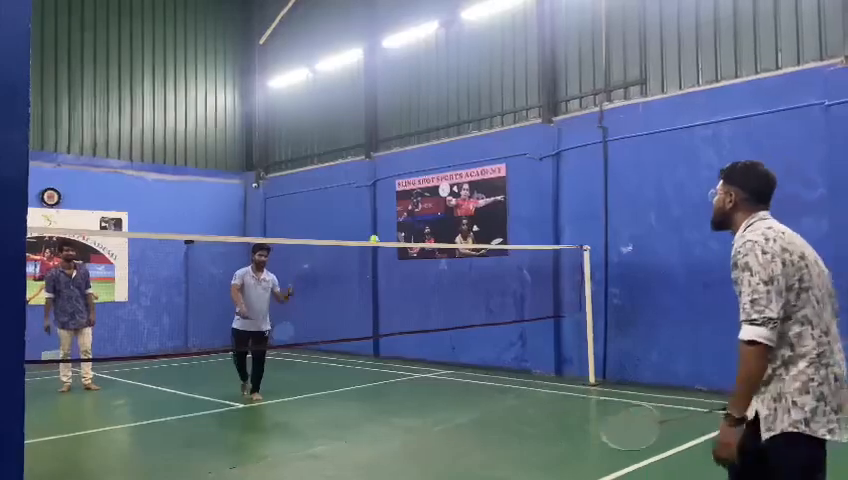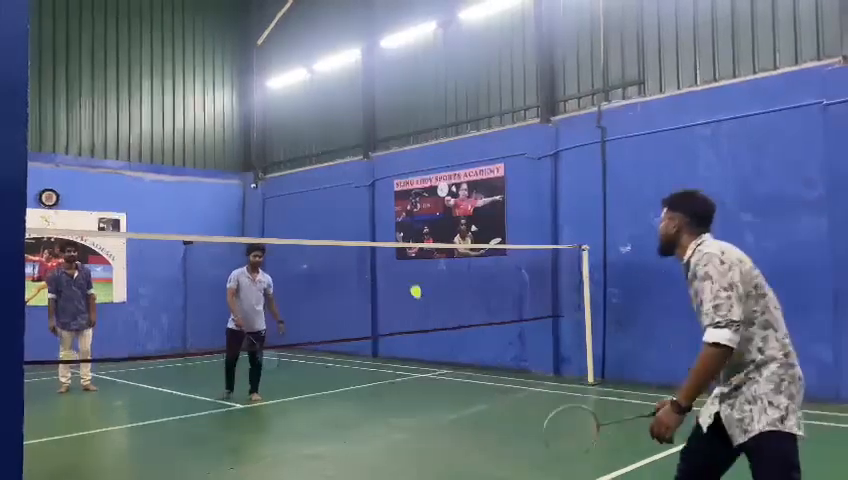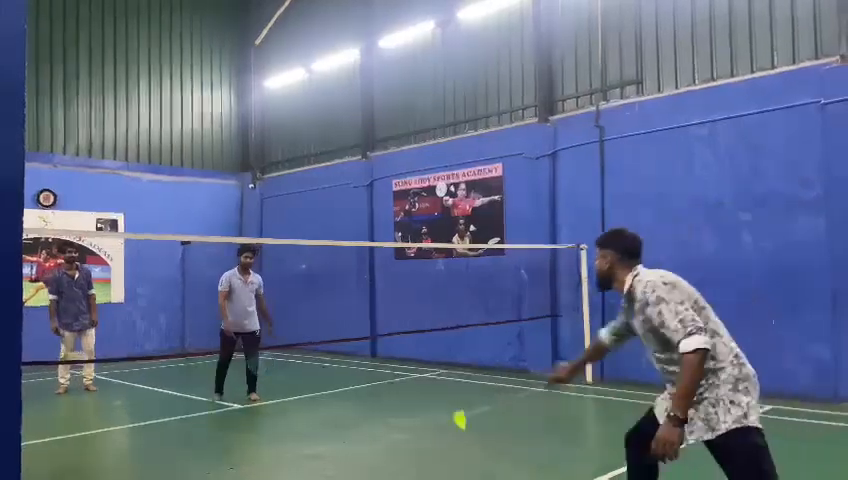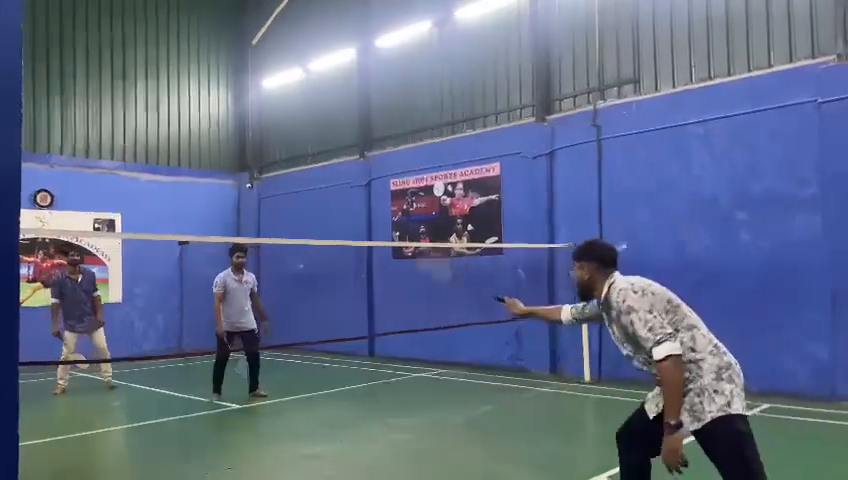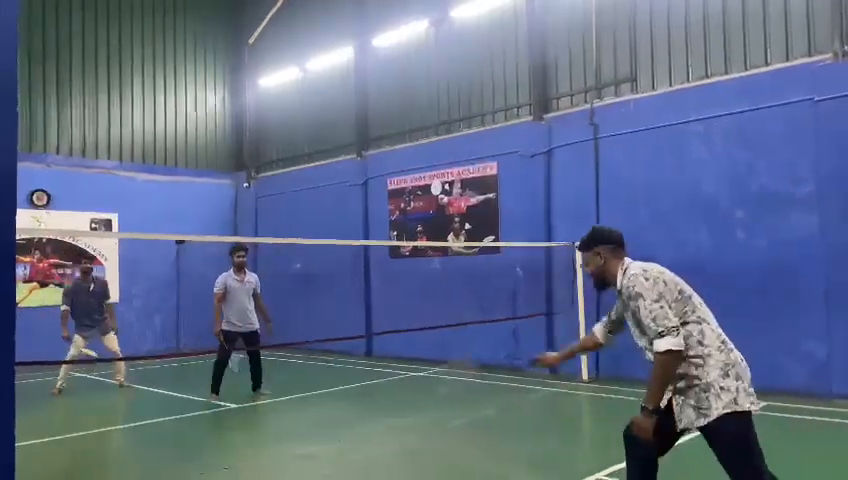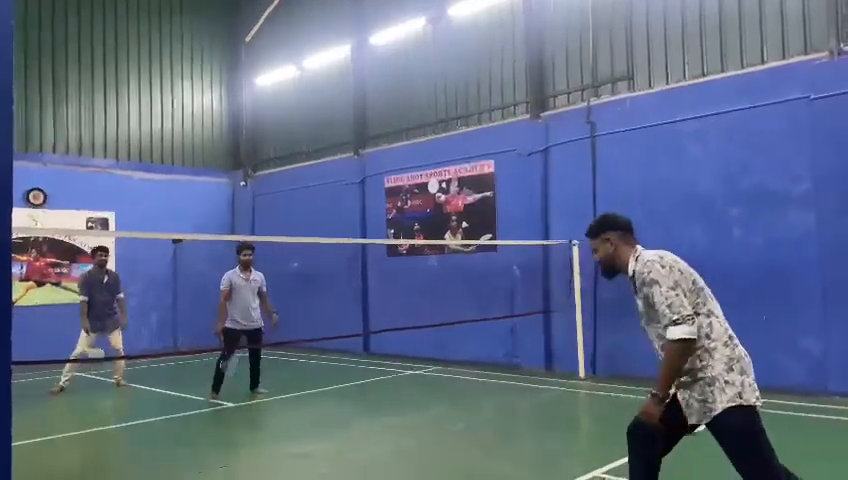
dt=0.2s
person 1, frame 1
left shoulder: (753, 244)
right shoulder: (782, 238)
left elbow: (758, 338)
left wrist: (733, 418)
left hip: (798, 403)
right hip: (798, 395)
person 1, frame 2
left shoulder: (710, 259)
right shoulder: (707, 258)
left elbow: (721, 342)
left wrist: (678, 406)
right wrist: (681, 401)
left hip: (765, 398)
right hip: (737, 397)
person 1, frame 3
left shoulder: (653, 286)
right shoulder: (633, 298)
left elbow: (696, 349)
right elbow: (609, 338)
left wrist: (675, 420)
right wrist: (572, 369)
left hip: (723, 392)
right knee: (639, 445)
person 1, frame 4
left shoulder: (626, 294)
right shoulder: (607, 303)
left elbow: (668, 355)
right elbow: (569, 313)
left wrist: (672, 428)
right wrist: (526, 311)
left hip: (710, 386)
right knee: (630, 441)
person 1, frame 5
left shoulder: (638, 279)
right shoulder: (628, 289)
left elbow: (670, 347)
right elbow: (602, 332)
left wrist: (648, 410)
right wrist: (561, 356)
left hip: (717, 386)
right hip: (688, 386)
right knee: (638, 442)
person 1, frame 6
left shoulder: (652, 265)
right shoulder: (643, 273)
left elbow: (683, 335)
left wrist: (657, 396)
right wrist: (662, 394)
left hip: (720, 382)
right hip: (692, 382)
right knee: (641, 438)
person 2, frame 1
left shoulder: (271, 278)
right shoulder: (241, 273)
left elbow: (280, 299)
right elbow: (234, 291)
left wrist: (288, 295)
right wrist: (240, 306)
left hip: (262, 326)
right hip: (241, 325)
left knee: (259, 359)
right knee: (239, 356)
left ankle: (255, 390)
right ankle: (245, 380)
person 2, frame 2
left shoulder: (267, 279)
right shoulder: (236, 275)
left elbow: (270, 302)
right elbow: (230, 297)
left wrist: (279, 320)
right wrist: (237, 316)
left hip: (258, 326)
right hip: (236, 326)
left knee: (256, 360)
right knee: (231, 358)
left ankle: (254, 391)
right ankle: (228, 389)
person 2, frame 3
left shoulder: (257, 279)
right shoulder: (228, 276)
left elbow: (260, 302)
right elbow: (222, 300)
left wrist: (268, 322)
right wrist: (226, 322)
left hip: (252, 327)
right hip: (230, 327)
left knee: (252, 359)
right knee: (224, 360)
left ankle: (252, 391)
right ankle: (218, 392)
person 2, frame 4
left shoulder: (251, 278)
right shoulder: (222, 277)
left elbow: (255, 300)
right elbow: (217, 302)
left wrist: (264, 319)
right wrist: (219, 324)
left hip: (248, 325)
right hip: (227, 327)
left knee: (254, 356)
right knee: (221, 359)
left ankle: (254, 389)
right ankle: (216, 392)
person 2, frame 5
left shoulder: (254, 278)
right shoulder: (224, 278)
left elbow: (258, 301)
right elbow: (217, 302)
left wrist: (268, 320)
right wrist: (217, 325)
left hip: (251, 326)
right hip: (229, 327)
left knee: (255, 358)
right knee: (222, 360)
left ankle: (257, 388)
right ankle: (214, 392)
person 2, frame 6
left shoulder: (259, 276)
right shoulder: (229, 276)
left elbow: (264, 299)
right elbow: (223, 300)
left wrist: (273, 314)
right wrist: (220, 323)
left hip: (255, 324)
right hip: (233, 325)
left knee: (255, 356)
right knee: (225, 357)
left ankle: (254, 386)
right ankle: (215, 391)
person 3, frame 1
left shoulder: (83, 271)
right shoulder: (53, 274)
left elbow: (88, 294)
right elbow: (49, 298)
left wrist: (92, 313)
right wrist: (47, 319)
left hip: (83, 319)
right hip: (64, 320)
left knee: (86, 350)
right knee: (65, 352)
left ankle: (87, 381)
right ankle: (66, 382)
person 3, frame 2
left shoulder: (85, 272)
right shoulder: (55, 275)
left elbow: (90, 294)
right elbow: (52, 299)
left wrist: (93, 313)
right wrist: (51, 319)
left hip: (84, 319)
right hip: (65, 321)
left knee: (85, 351)
right knee: (64, 353)
left ankle: (86, 382)
right ankle: (65, 383)
person 3, frame 3
left shoulder: (85, 272)
right shoulder: (56, 276)
left elbow: (91, 295)
right elbow: (53, 300)
left wrist: (94, 313)
right wrist: (53, 321)
left hip: (86, 320)
right hip: (66, 322)
left knee: (89, 351)
right knee: (65, 354)
left ankle: (88, 382)
right ankle: (63, 384)
person 3, frame 4
left shoulder: (89, 275)
right shoulder: (59, 280)
left elbow: (96, 296)
right elbow: (55, 303)
left wrist: (100, 315)
right wrist: (55, 325)
left hip: (91, 320)
right hip: (71, 324)
left knee: (103, 349)
right knee: (67, 354)
left ankle: (108, 379)
right ankle: (61, 384)
person 3, frame 5
left shoulder: (102, 283)
right shoulder: (71, 287)
left elbow: (108, 304)
right elbow: (65, 309)
left wrist: (113, 321)
right wrist: (64, 329)
left hip: (102, 325)
right hip: (83, 327)
left knee: (116, 351)
right knee: (71, 356)
left ankle: (120, 380)
right ankle: (59, 385)
person 3, frame 6
left shoulder: (114, 277)
right shoulder: (86, 278)
left elbow: (120, 298)
right elbow: (83, 301)
left wrist: (123, 317)
right wrist: (84, 321)
left hip: (111, 321)
right hip: (92, 322)
left knee: (119, 349)
right knee: (79, 352)
left ankle: (118, 378)
right ankle: (62, 383)
